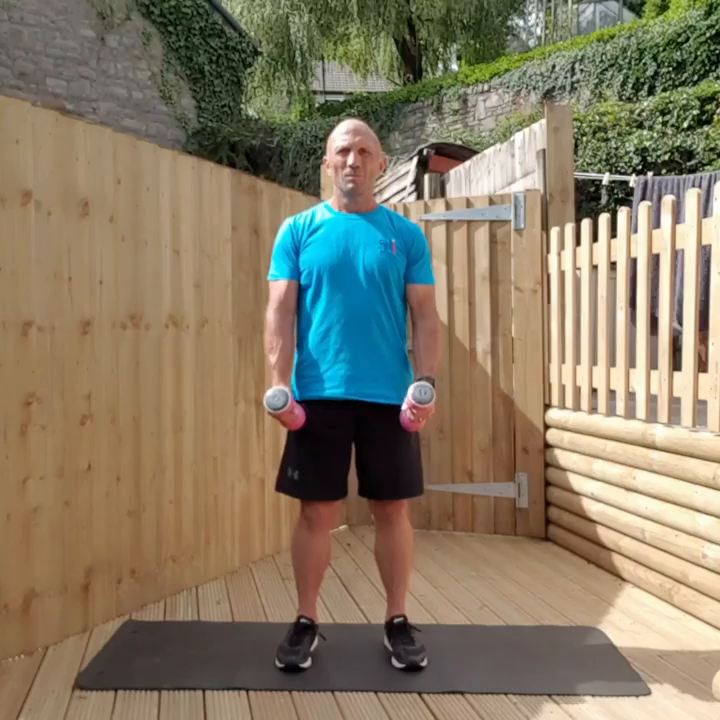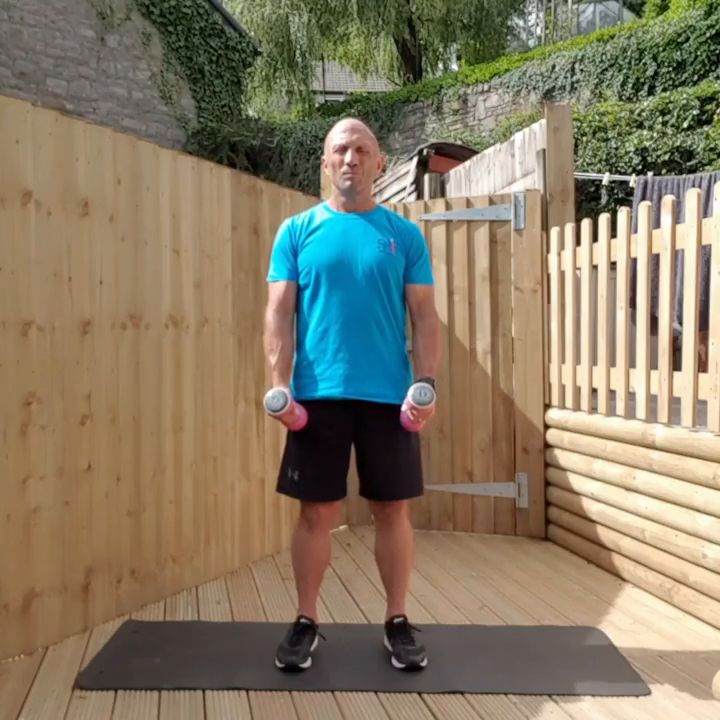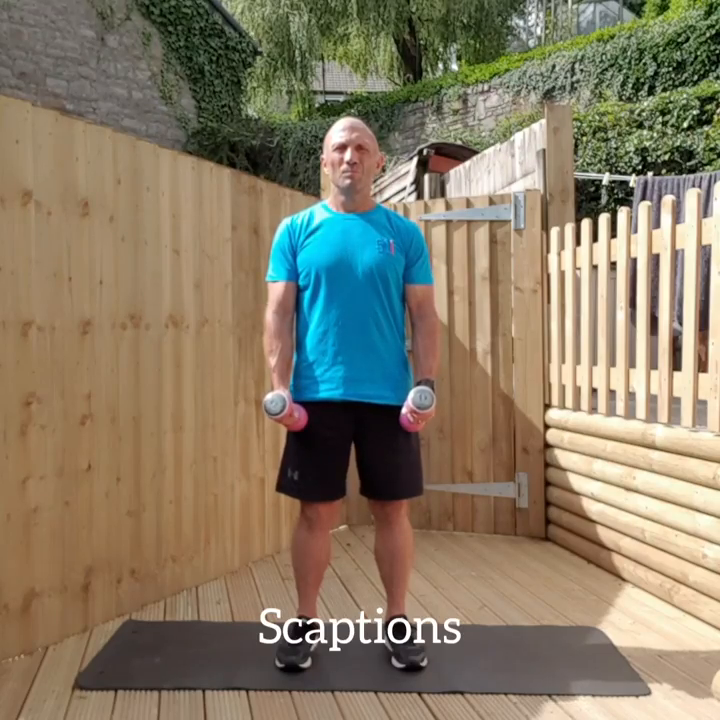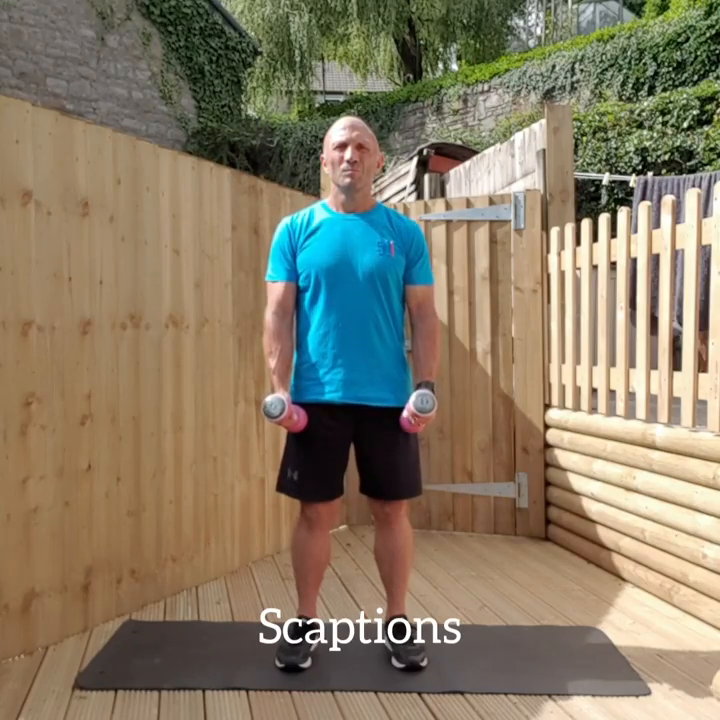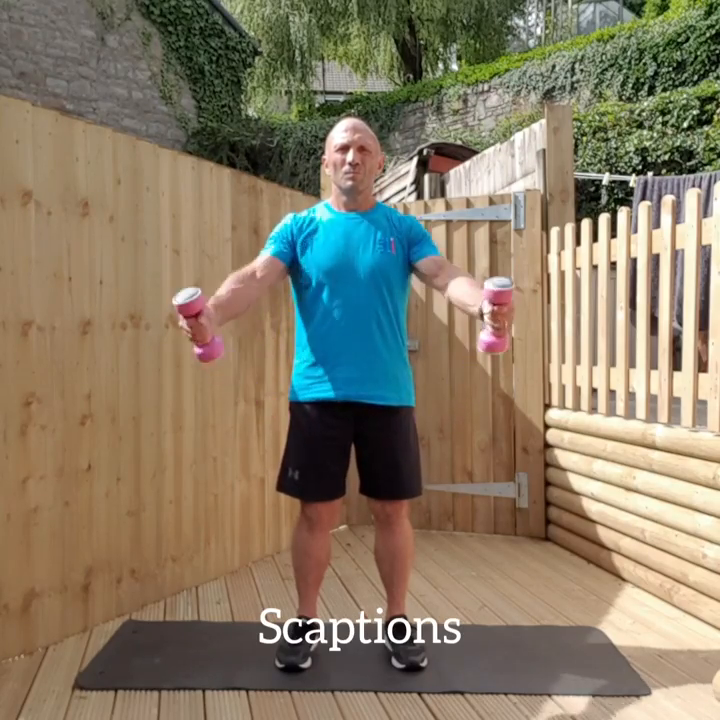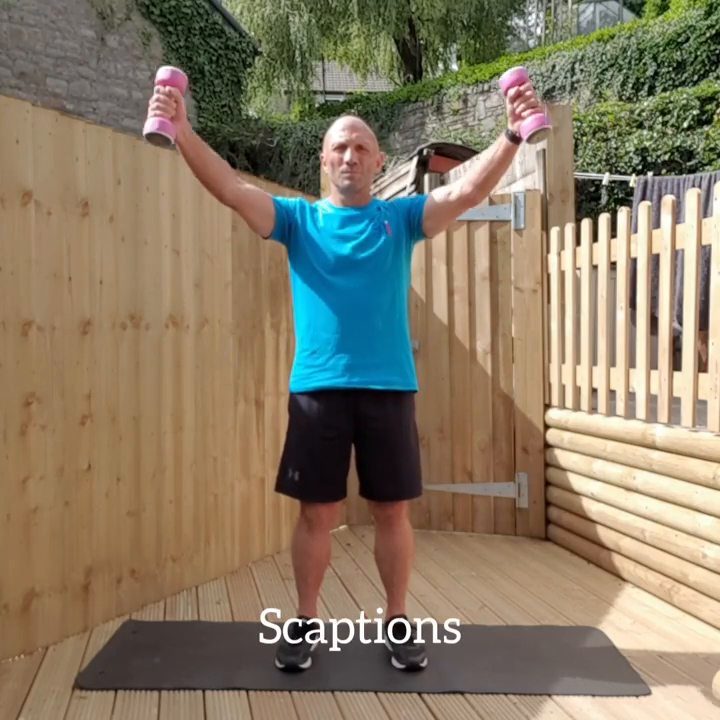
dt=0.4s
person 1, frame 1
left shoulder: (406, 234)
right shoulder: (298, 230)
left elbow: (425, 314)
right elbow: (280, 311)
left wrist: (426, 384)
right wrist: (280, 385)
left hip: (388, 395)
right hip: (319, 395)
left knee: (392, 509)
right knee: (316, 511)
left ankle: (397, 621)
right ankle: (306, 621)
person 1, frame 2
left shoulder: (404, 235)
right shoulder: (297, 231)
left elbow: (424, 315)
right elbow: (280, 312)
left wrist: (426, 383)
right wrist: (280, 385)
left hip: (388, 395)
right hip: (318, 395)
left knee: (392, 510)
right knee: (317, 512)
left ankle: (397, 621)
right ankle: (305, 621)
person 1, frame 3
left shoulder: (404, 234)
right shoulder: (296, 230)
left elbow: (424, 315)
right elbow: (279, 313)
left wrist: (425, 386)
right wrist: (280, 387)
left hip: (389, 396)
right hip: (318, 396)
left knee: (392, 510)
right knee: (316, 512)
left ankle: (397, 622)
right ankle: (306, 622)
person 1, frame 4
left shoulder: (404, 233)
right shoulder: (295, 230)
left elbow: (423, 317)
right elbow: (278, 315)
left wrist: (426, 388)
right wrist: (279, 388)
left hip: (388, 397)
right hip: (317, 397)
left knee: (392, 511)
right knee: (316, 512)
left ankle: (397, 621)
right ankle: (305, 622)
person 1, frame 5
left shoulder: (404, 228)
right shoulder: (298, 227)
left elbow: (446, 277)
right elbow: (254, 278)
left wrist: (482, 304)
right wrist: (211, 313)
left hip: (389, 395)
right hip: (317, 394)
left knee: (392, 511)
right knee: (316, 513)
left ankle: (397, 621)
right ankle: (305, 622)
person 1, frame 6
left shoulder: (401, 217)
right shoulder: (298, 219)
left elbow: (467, 191)
right elbow: (231, 189)
left wrist: (511, 136)
right wrist: (181, 131)
left hip: (389, 388)
right hip: (316, 388)
left knee: (393, 511)
right knee: (316, 513)
left ankle: (397, 622)
right ankle: (305, 622)
